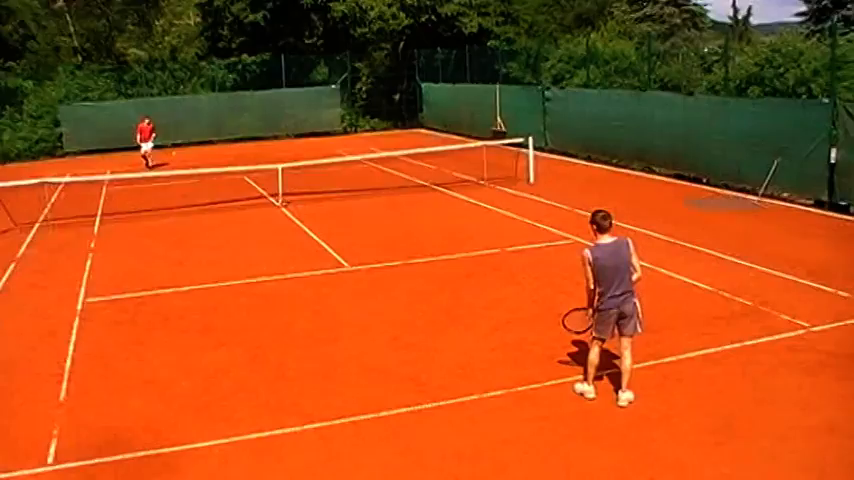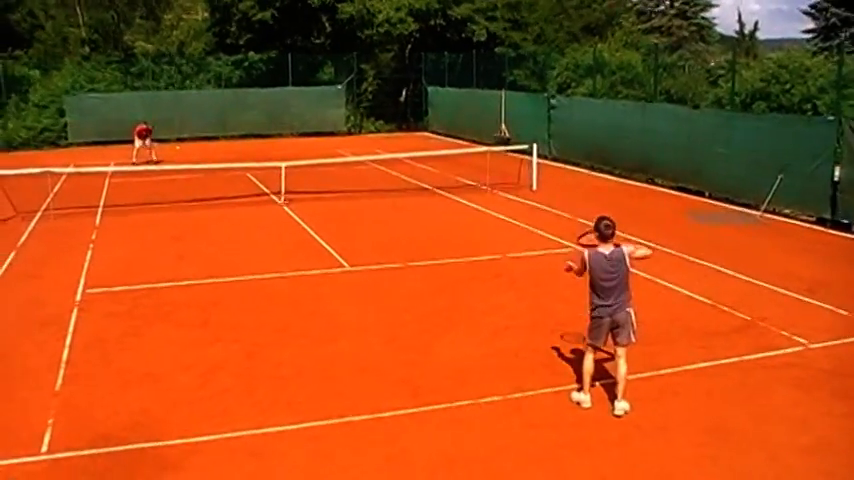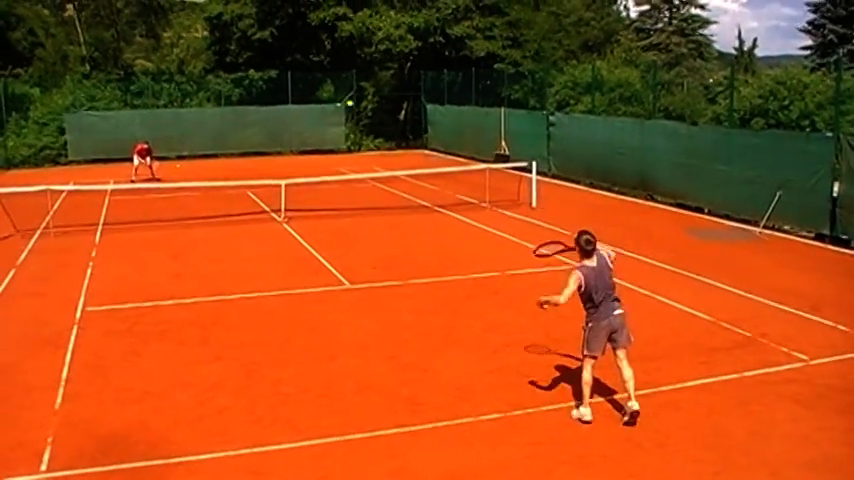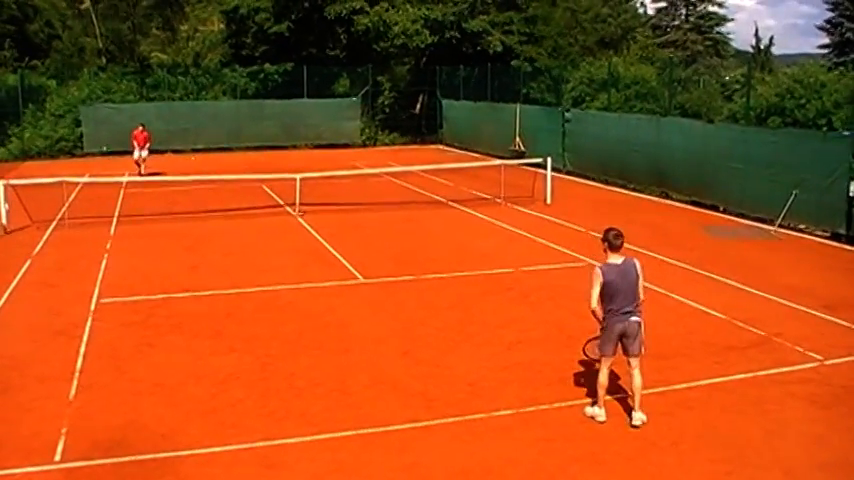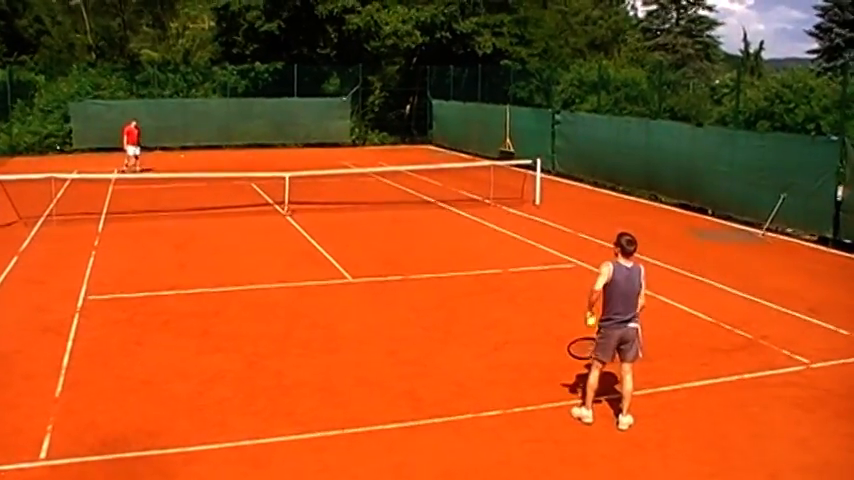
dt=1s
person 1, frame 1
left shoulder: (589, 253)
right shoulder: (627, 243)
left elbow: (591, 286)
right elbow: (637, 274)
left wrist: (590, 306)
left hip: (606, 306)
right hip: (628, 302)
left knee: (596, 345)
right knee: (626, 348)
left ankle: (588, 386)
right ankle: (624, 392)
person 1, frame 2
left shoulder: (589, 255)
right shoulder: (624, 252)
left elbow: (579, 272)
right elbow: (648, 252)
left wrist: (572, 266)
left hip: (600, 315)
right hip: (622, 313)
left knee: (590, 352)
right knee: (621, 357)
left ankle: (585, 395)
right ankle: (620, 402)
person 1, frame 3
left shoulder: (579, 274)
right shoulder: (604, 256)
left elbow: (562, 299)
right elbow: (612, 254)
left wrist: (544, 300)
right wrist: (597, 248)
left hip: (597, 322)
right hip: (617, 315)
left knee: (588, 365)
right knee: (622, 361)
left ankle: (585, 409)
right ankle: (632, 402)
person 1, frame 4
left shoulder: (600, 271)
right shoulder: (634, 265)
left elbow: (594, 306)
right elbow: (640, 296)
left wrist: (603, 323)
left hip: (611, 324)
right hip: (633, 322)
left knee: (605, 367)
right knee: (635, 368)
left ankle: (599, 409)
right ankle: (637, 413)
person 1, frame 5
left shoulder: (609, 267)
right shoulder: (640, 271)
left elbow: (597, 289)
right elbow: (641, 303)
left wrist: (589, 310)
left hip: (609, 329)
right hip: (631, 328)
left knee: (596, 368)
right knee: (627, 373)
left ankle: (586, 410)
right ankle: (624, 416)
